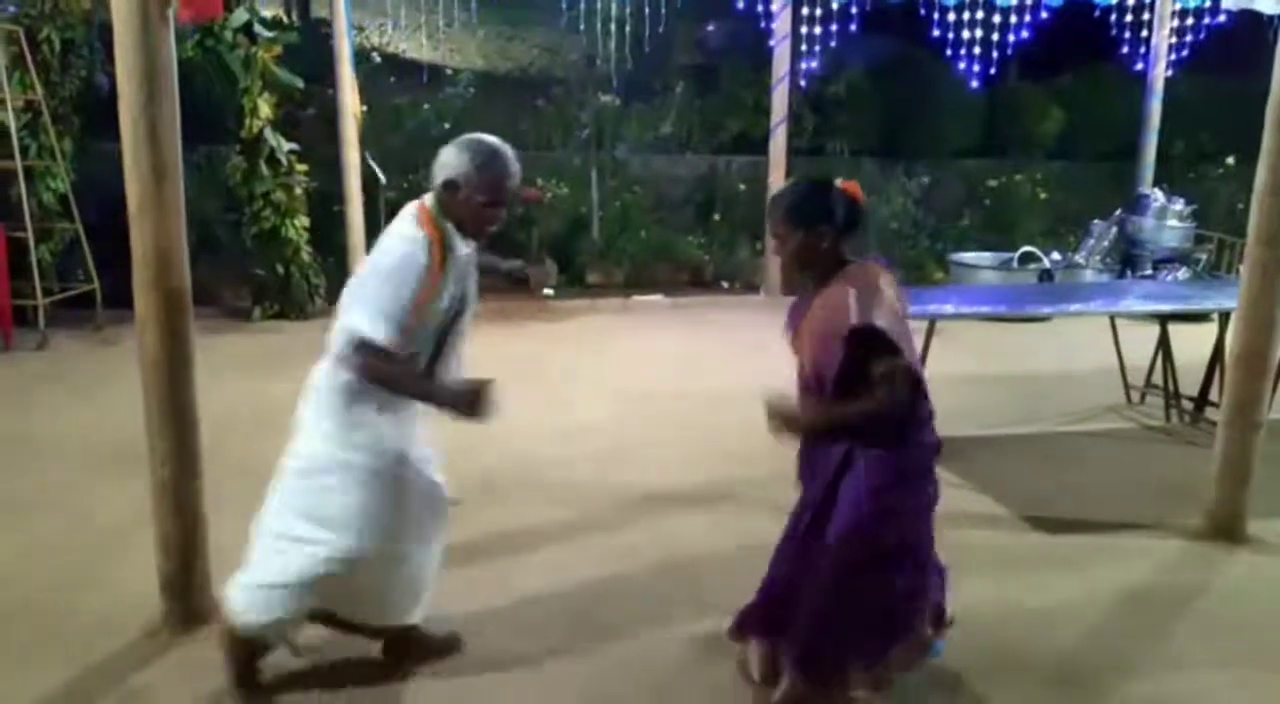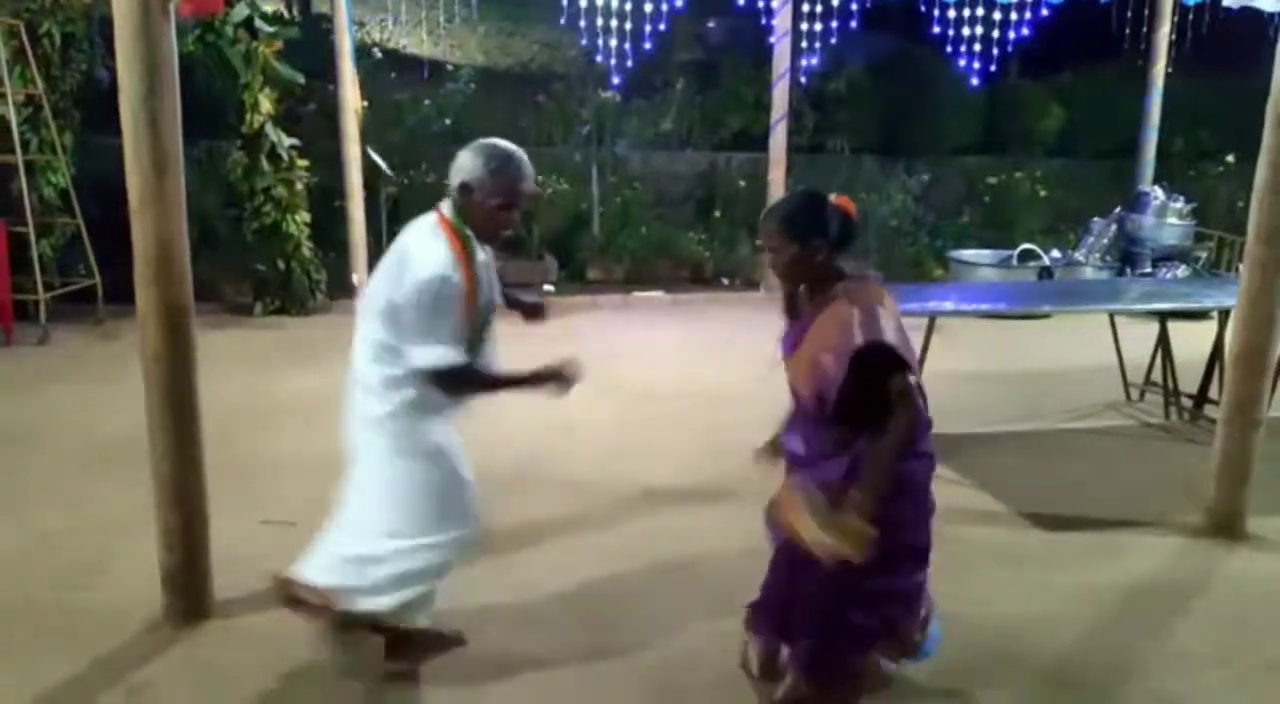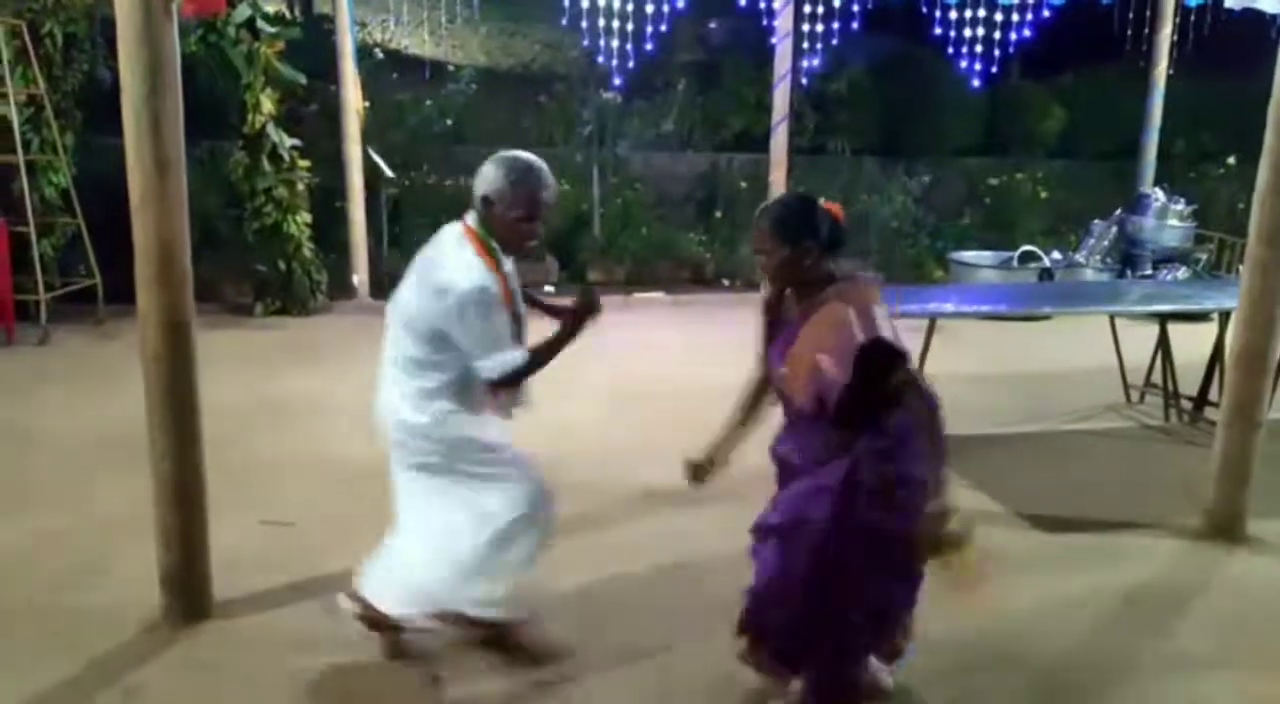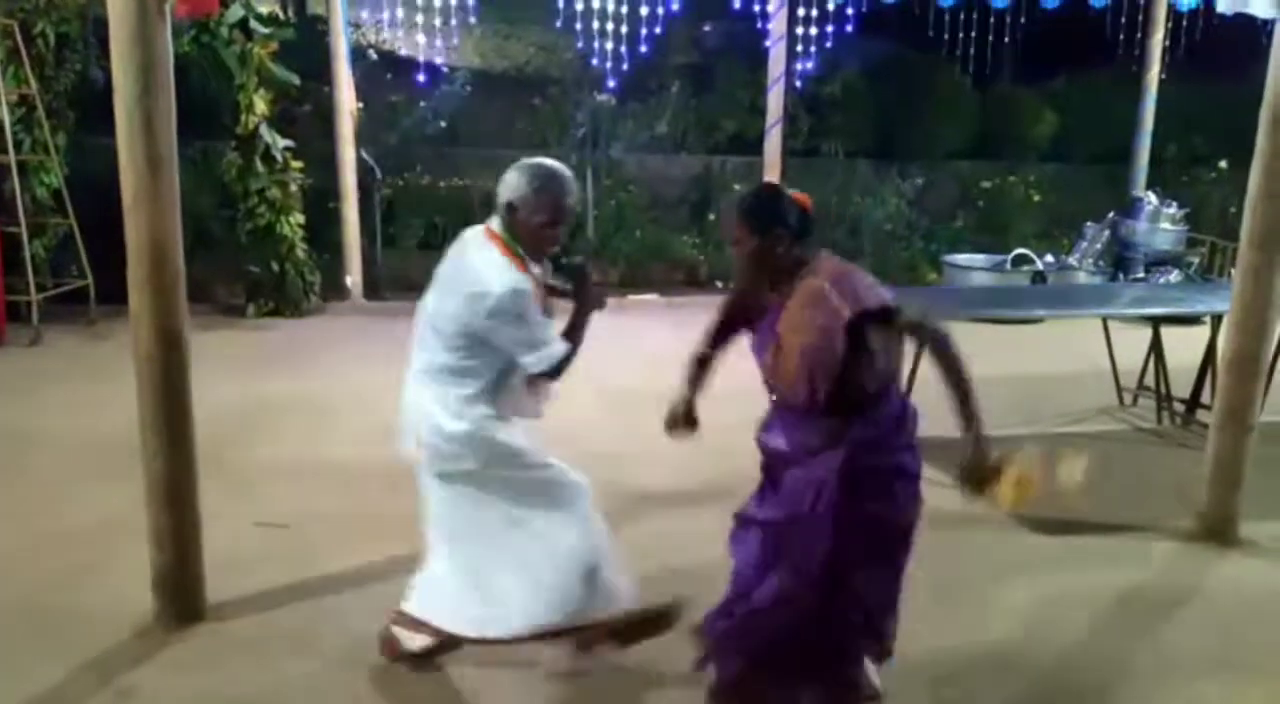
dt=0.1s
person 1, frame 1
left shoulder: (447, 237)
right shoulder: (410, 253)
right elbow: (364, 356)
right wrist: (443, 394)
left hip: (387, 406)
right hip: (354, 412)
left knee: (422, 507)
right knee: (332, 533)
left ankle: (391, 624)
right ankle: (247, 627)
person 1, frame 2
left shoulder: (440, 232)
right shoulder: (436, 271)
right elbow: (447, 376)
left wrist: (515, 303)
right wrist: (538, 378)
left hip: (411, 407)
right hip: (396, 410)
left knee: (436, 516)
right knee: (439, 525)
left ankle: (401, 624)
right ankle: (324, 586)
person 1, frame 3
left shoulder: (466, 242)
right shoulder: (470, 282)
right elbow: (507, 373)
left wrist: (547, 307)
right wrist: (572, 327)
left hip: (410, 409)
right hip: (429, 416)
left knee: (442, 520)
right knee: (521, 499)
left ankle: (392, 610)
right ankle: (466, 614)
person 1, frame 4
left shoulder: (474, 242)
right shoulder: (505, 288)
right elbow: (550, 365)
left wrist: (573, 299)
right wrist: (582, 307)
left hip: (440, 417)
right hip: (465, 427)
left knee: (468, 533)
right knee: (565, 503)
left ankle: (414, 628)
right ankle: (602, 618)
person 2, frame 1
left shoulder: (863, 291)
right shoulder: (817, 282)
left elbow: (893, 393)
left wrist: (807, 419)
right wrist: (808, 415)
left hip: (881, 450)
right hip: (838, 446)
left knee: (843, 562)
right knee: (857, 558)
right ankle: (918, 632)
person 2, frame 2
left shoulder: (862, 309)
right shoulder: (800, 299)
left elbow: (907, 410)
left wrist: (866, 498)
right wrist: (788, 435)
left hip: (873, 462)
right hip: (827, 457)
left knee: (844, 570)
person 2, frame 3
left shoulder: (855, 309)
right shoulder: (783, 303)
left elbow: (921, 401)
right elbow: (771, 380)
left wrist: (932, 502)
right wrist: (724, 445)
left hip: (872, 469)
right hip: (811, 460)
left knee: (846, 582)
right knee: (789, 563)
person 2, frame 4
left shoulder: (834, 285)
right shoulder: (751, 292)
left elbow: (930, 337)
right elbow: (707, 351)
left wrist: (974, 435)
right wrist: (686, 396)
left hip: (864, 454)
right hip: (798, 451)
left knee: (839, 580)
right knee: (765, 556)
